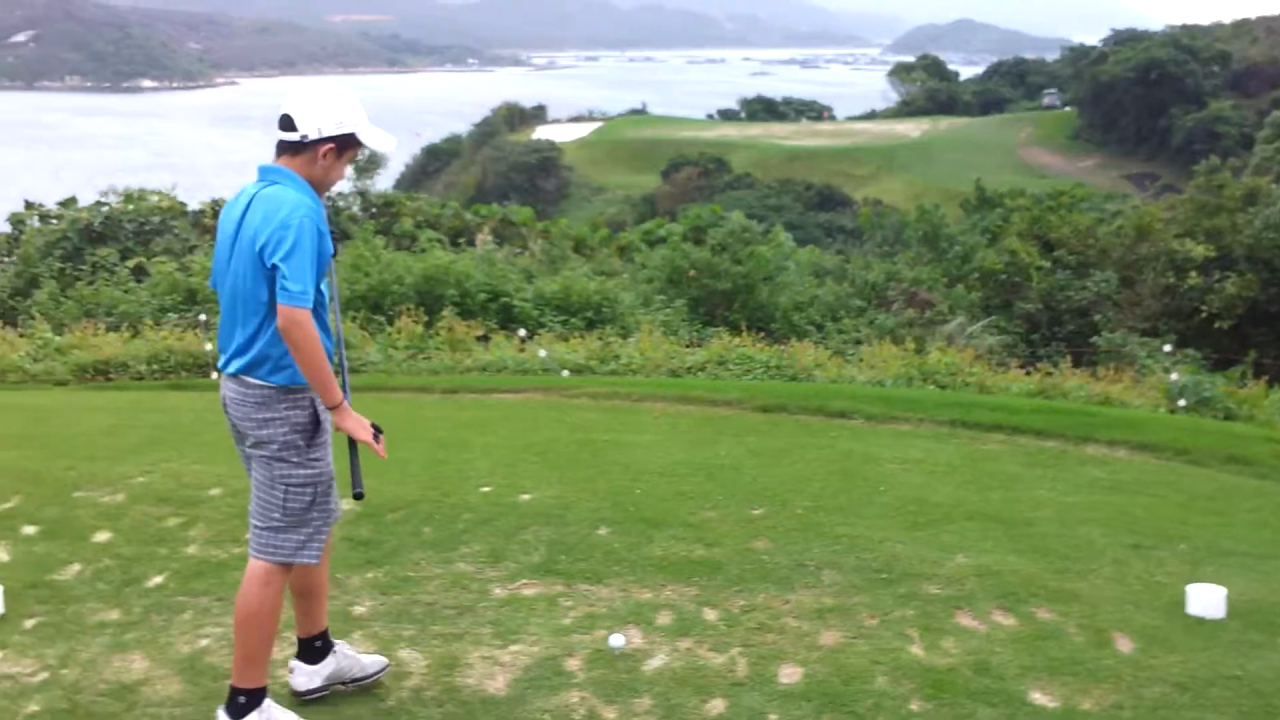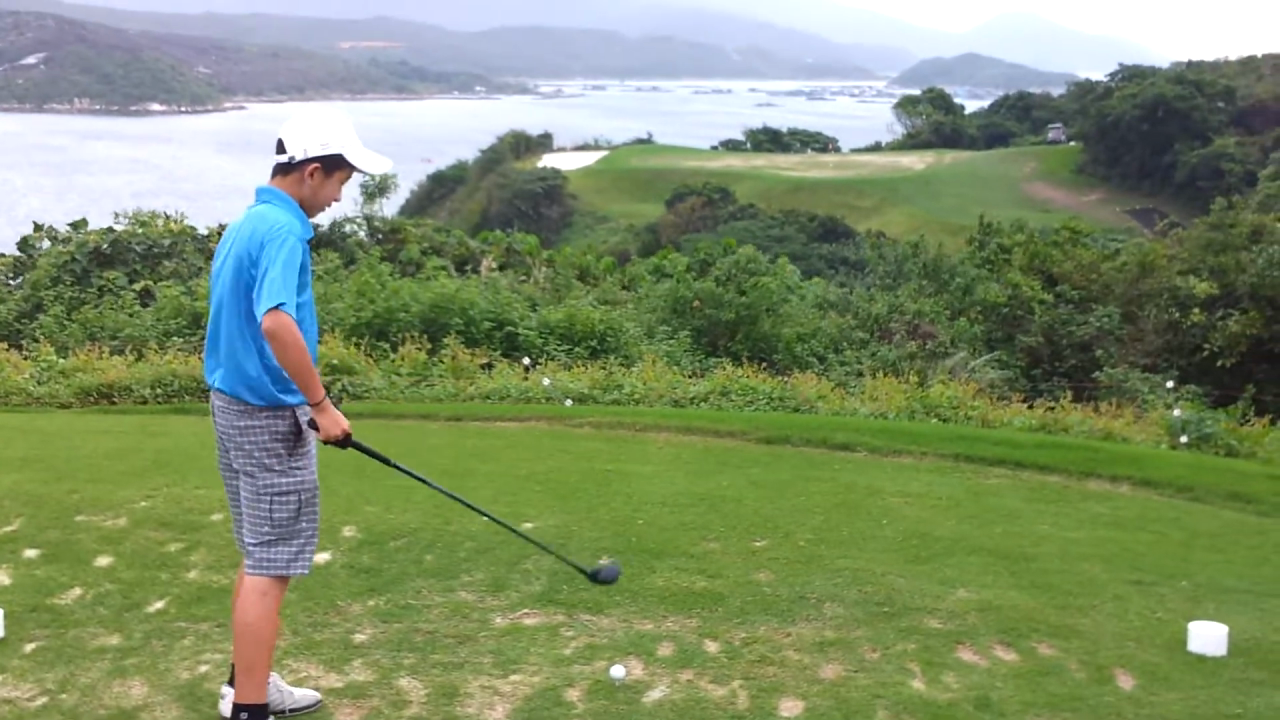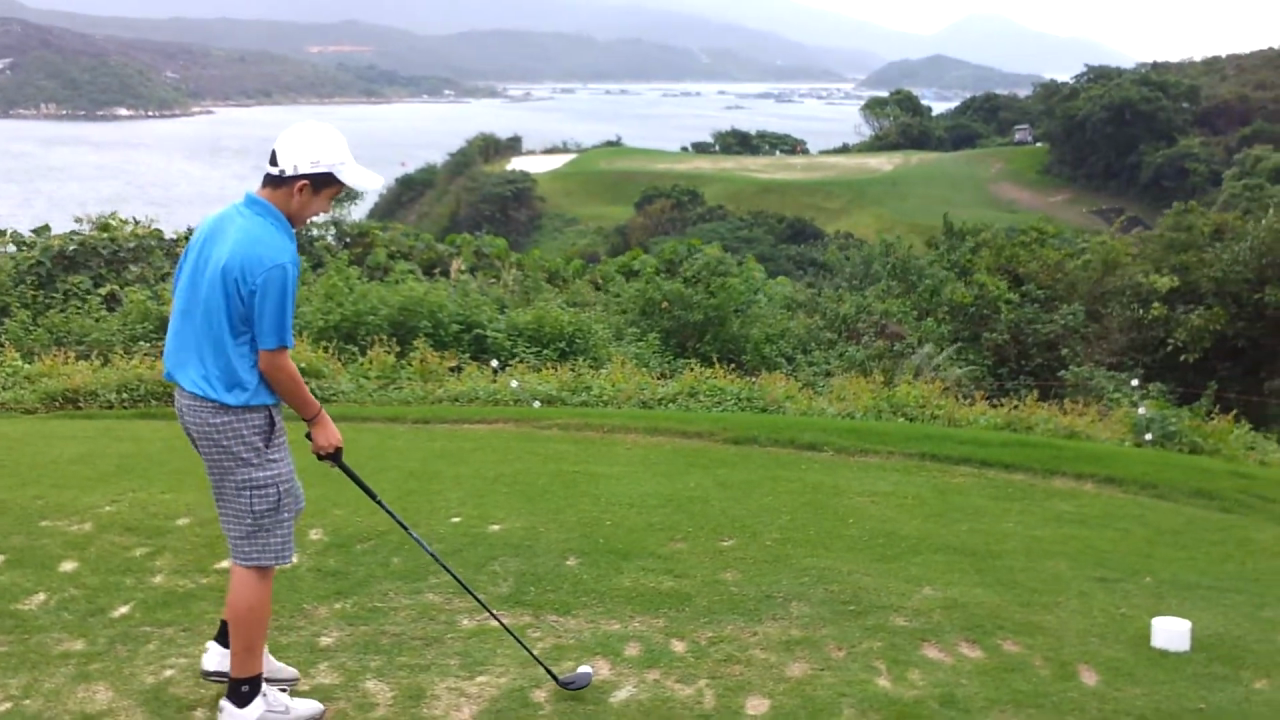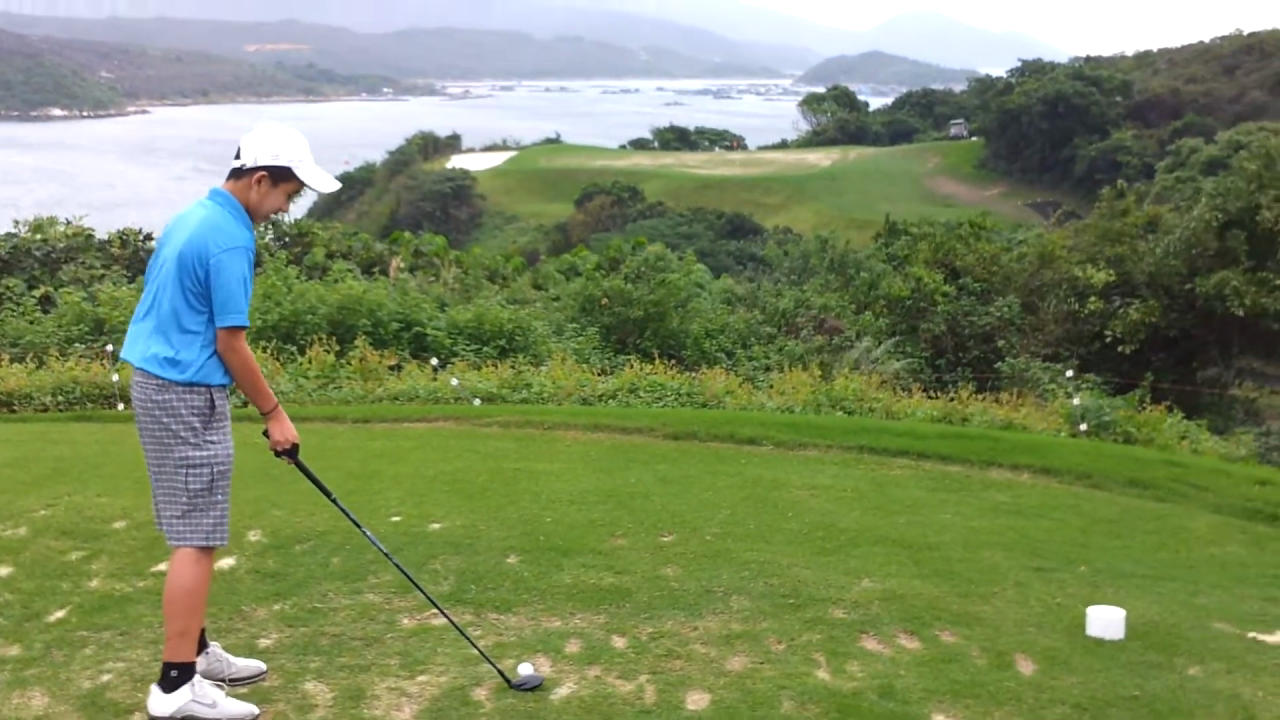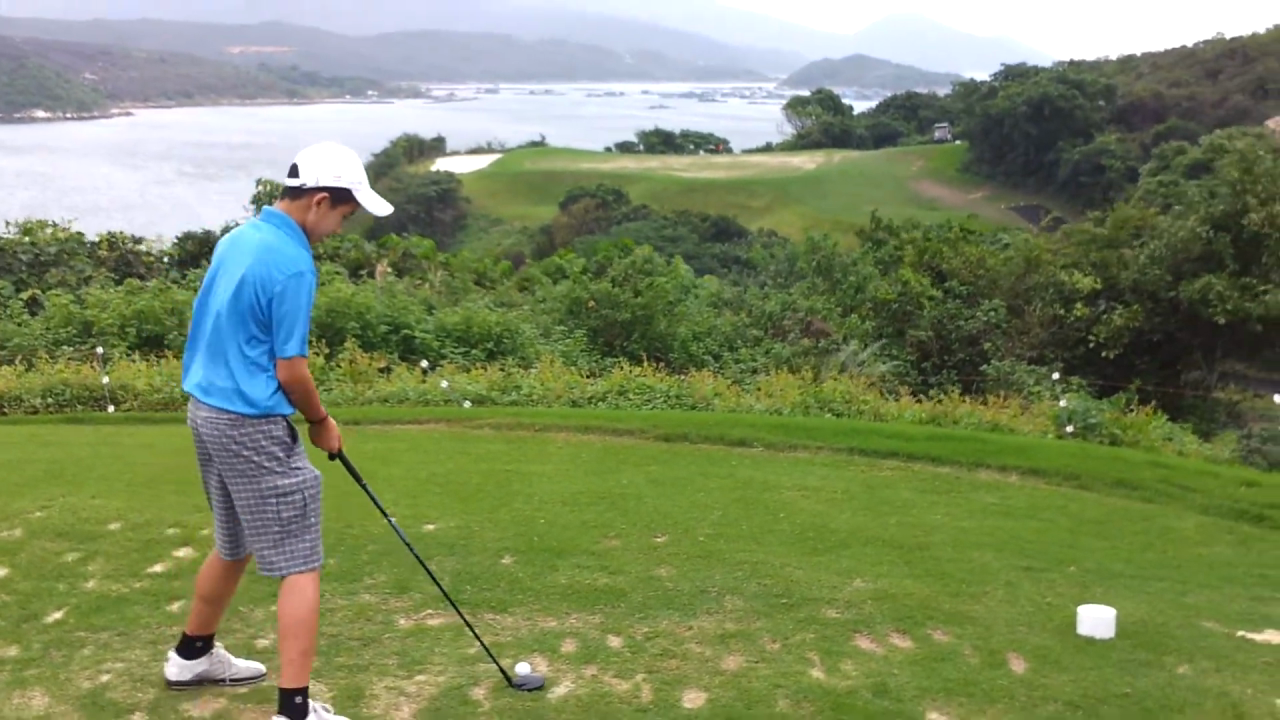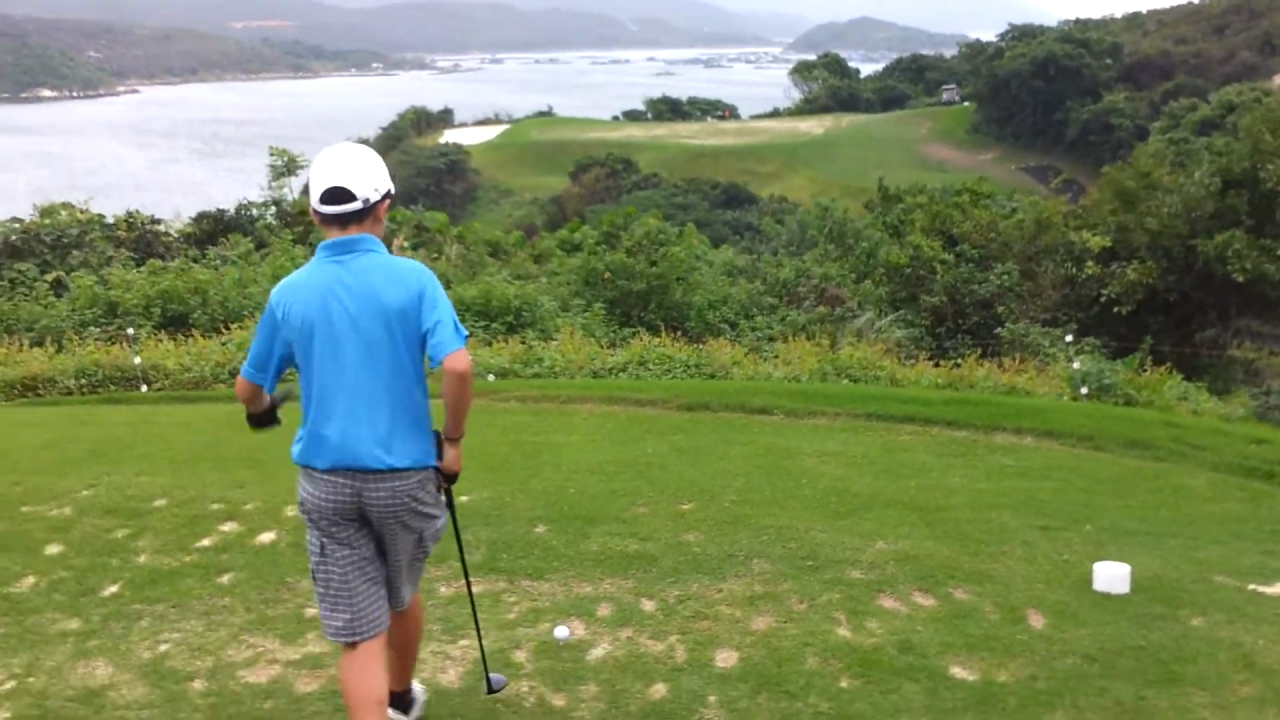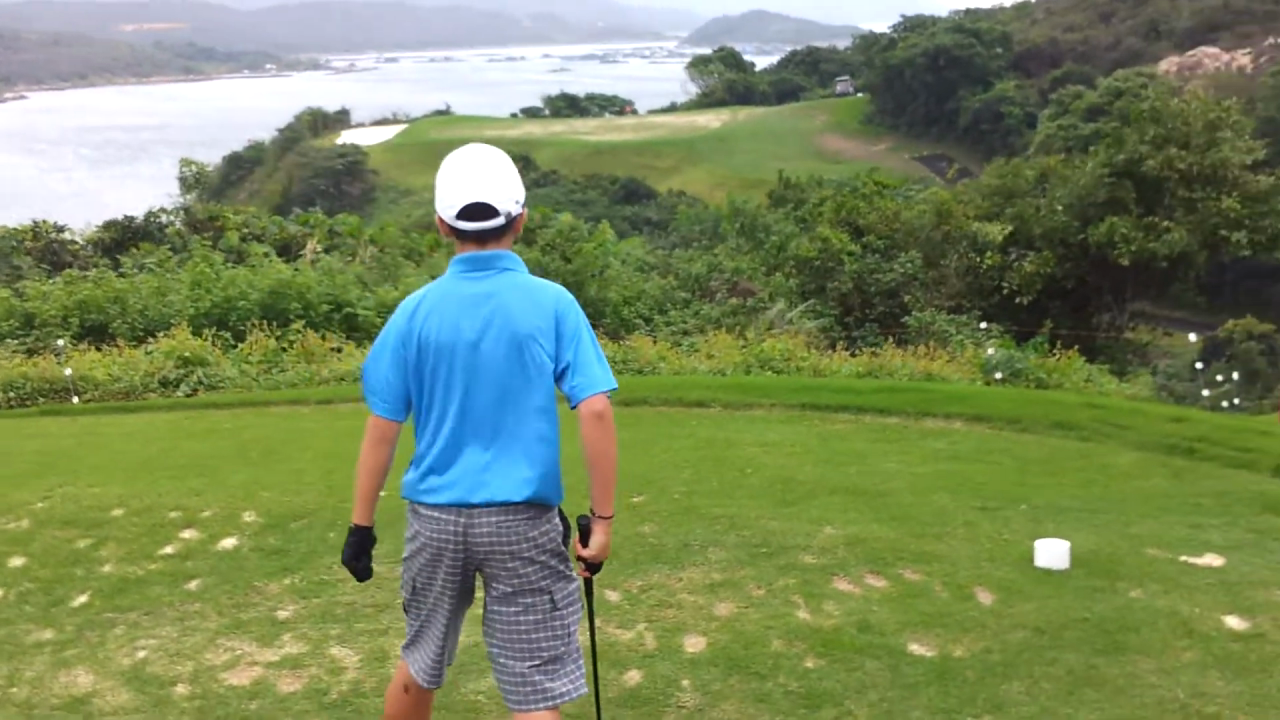
dt=0.7s
person 1, frame 1
left shoulder: (242, 204)
right shoulder: (299, 214)
right elbow: (295, 319)
right wrist: (341, 408)
left hip: (250, 386)
right hip: (284, 397)
left knee: (311, 528)
right knee: (278, 551)
left ankle: (319, 656)
person 1, frame 2
left shoulder: (250, 222)
right shoulder: (282, 229)
right elbow: (275, 324)
left wrist: (308, 385)
right wrist: (322, 402)
left hip: (238, 406)
right hip: (270, 416)
left knee: (261, 557)
right knee: (270, 567)
person 1, frame 3
left shoulder: (216, 223)
right shoulder: (274, 254)
left elbow: (183, 303)
right elbow: (272, 361)
right wrist: (318, 418)
left hip: (196, 395)
right hip: (238, 413)
left knee: (269, 525)
right knee: (258, 554)
left ankle: (231, 646)
person 1, frame 4
left shoulder: (192, 216)
right shoulder: (231, 239)
right elbow: (230, 344)
right wrist: (274, 413)
left hip: (157, 384)
right hip: (188, 396)
left knee: (191, 531)
right knee: (195, 539)
left ankle: (193, 649)
person 1, frame 5
left shoulder: (236, 240)
right shoulder: (293, 264)
left elbow: (203, 331)
right elbow: (291, 371)
right wrist: (322, 424)
left hip: (207, 413)
right hip: (255, 428)
left knee: (234, 545)
right knee: (299, 567)
left ankle: (192, 653)
person 1, frame 6
left shoulder: (289, 294)
right shoulder: (413, 279)
left elbow: (247, 389)
right elbow: (458, 367)
left wrist: (262, 410)
right wrist: (453, 440)
left hip: (326, 481)
right hip: (406, 475)
left knee: (360, 631)
right knee: (402, 594)
person 1, frame 7
left shoulder: (415, 311)
right shoulder: (553, 303)
left elbow: (382, 430)
right elbow: (596, 412)
left wrist: (361, 524)
right wrist: (602, 518)
left hip: (434, 518)
right hip: (522, 522)
left knee: (419, 664)
